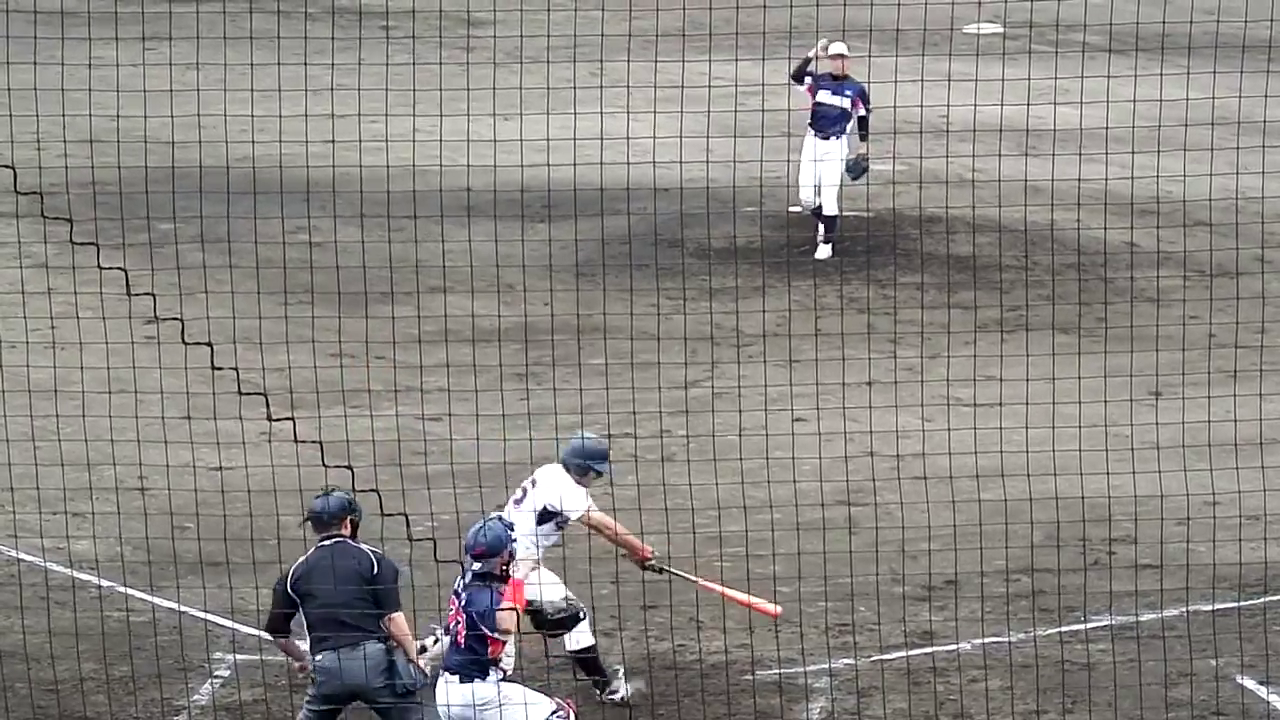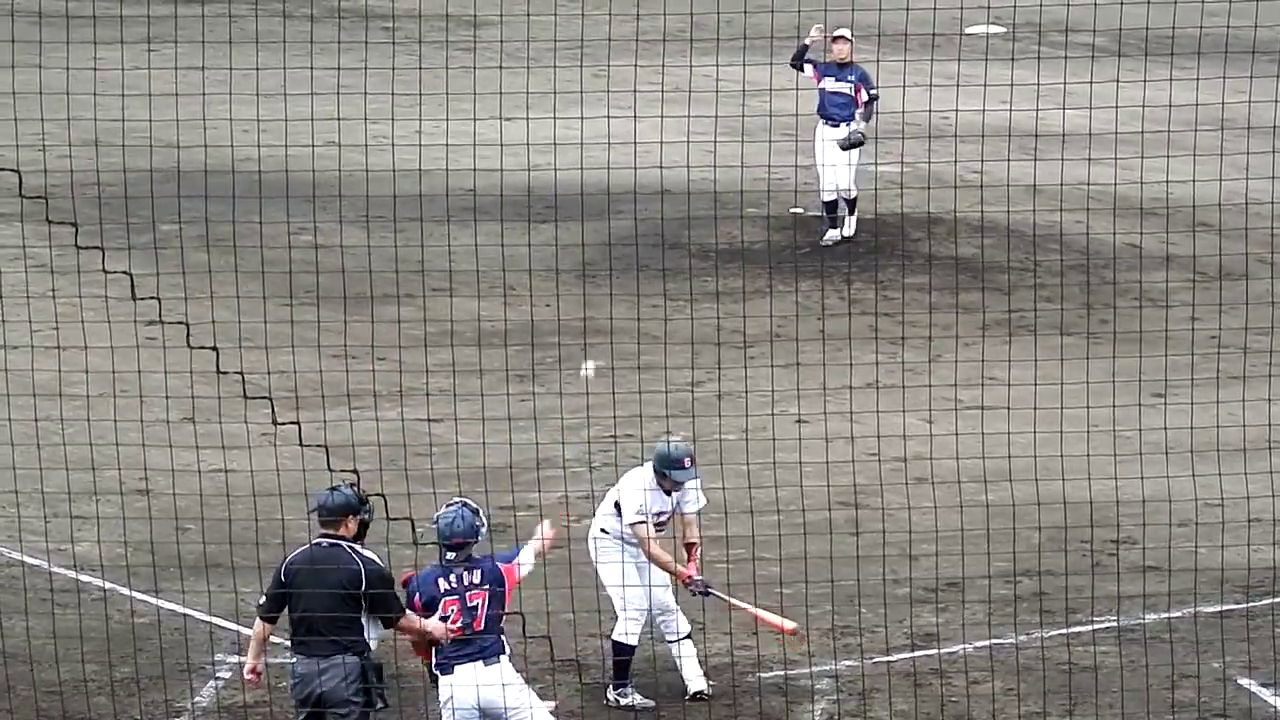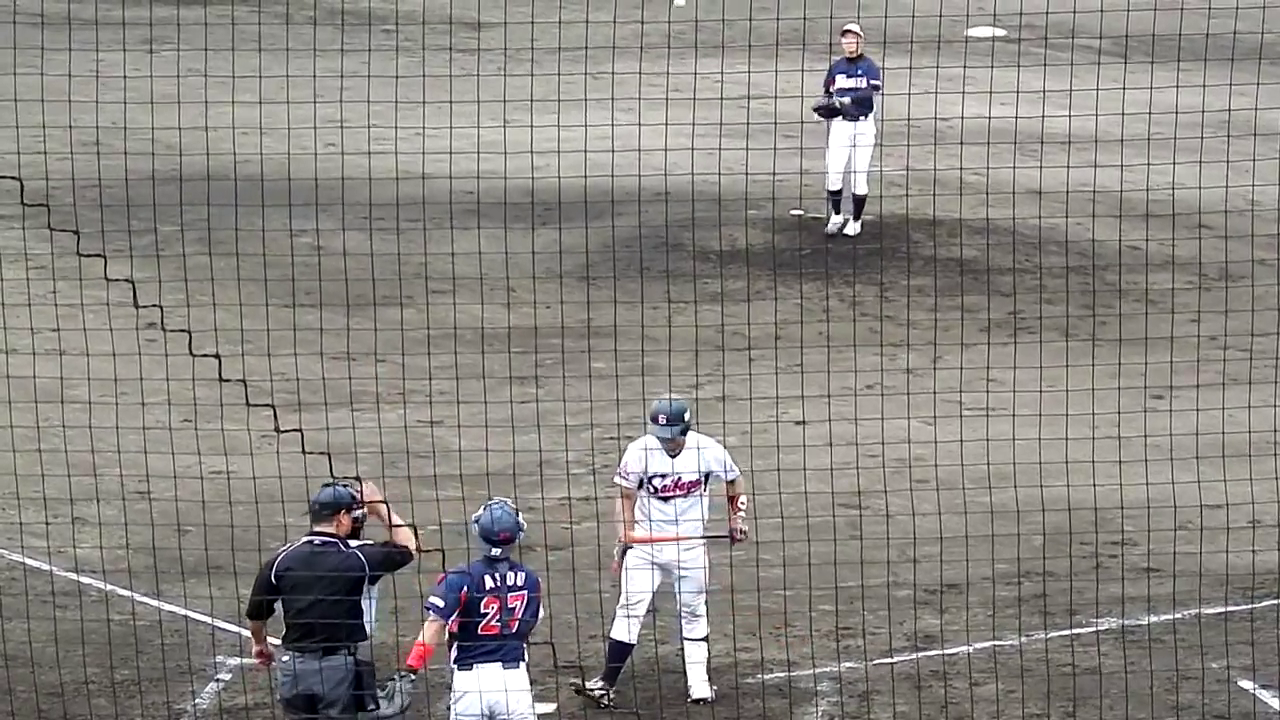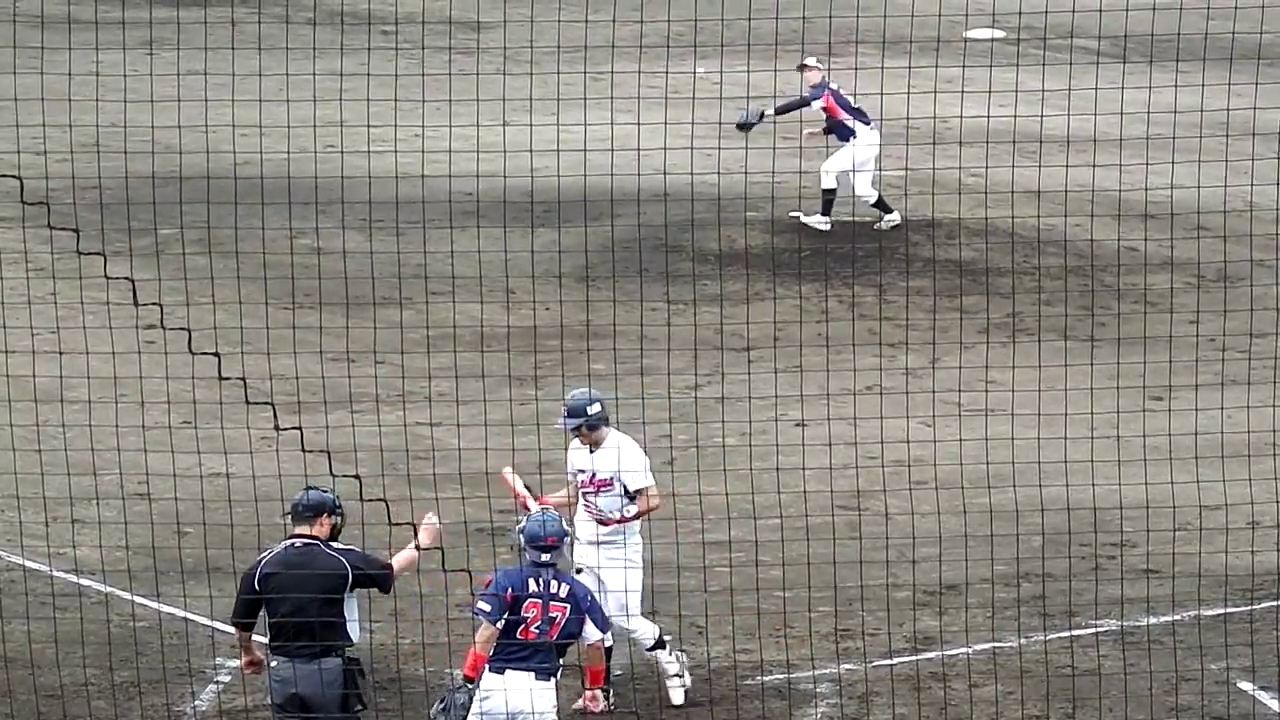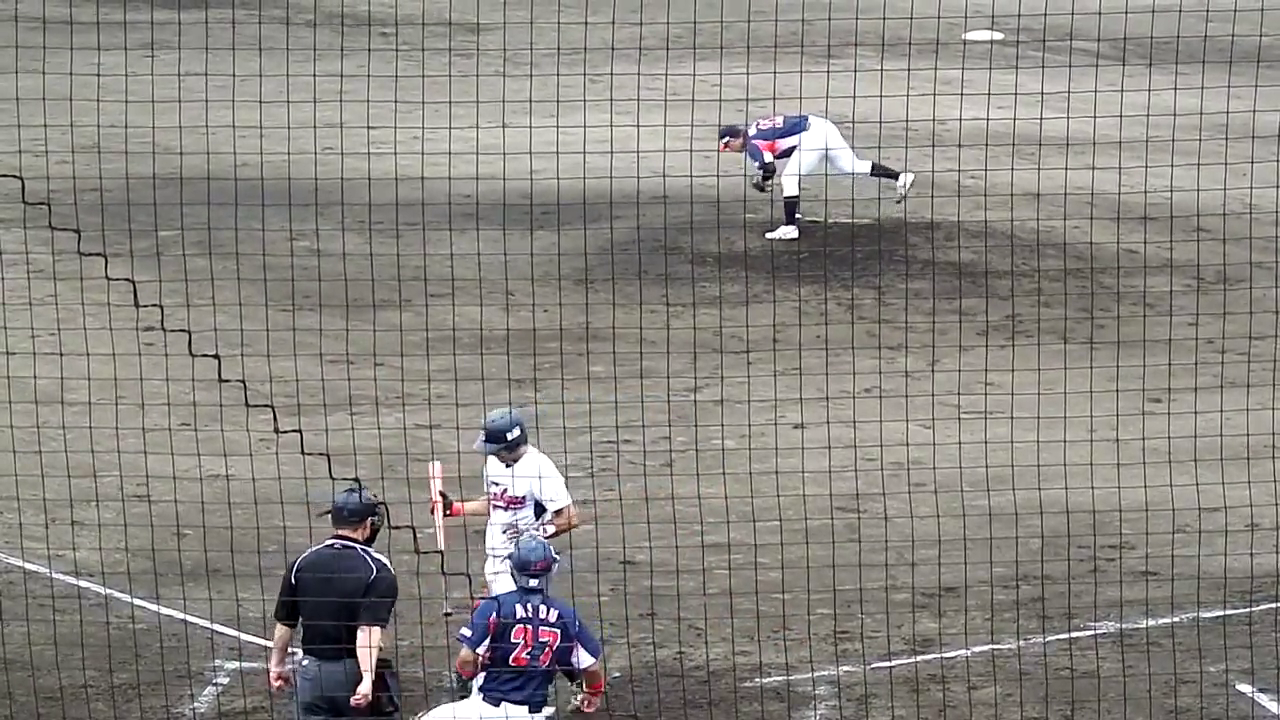
dt=0.5s
person 1, frame 1
left shoulder: (556, 475)
right shoulder: (560, 487)
left elbow: (603, 521)
right elbow: (601, 524)
left wrist: (636, 549)
right wrist: (640, 549)
right hip: (519, 561)
right knee: (573, 616)
right ankle: (607, 685)
person 1, frame 2
left shoulder: (686, 482)
right shoulder: (635, 487)
left elbow: (690, 528)
right elbow: (649, 547)
left wrist: (693, 567)
right wrist: (684, 575)
left hip: (639, 545)
right hip: (611, 544)
left knee: (667, 608)
right knee: (635, 610)
left ankle: (695, 680)
right ankle: (619, 689)
person 1, frame 3
left shoulder: (707, 450)
right shoulder: (638, 451)
left elbow: (735, 481)
right elbow: (626, 497)
left wrist: (739, 517)
right wrist: (623, 541)
left hip: (689, 545)
right hip: (645, 544)
left knee: (694, 611)
right knee: (629, 609)
left ankle: (699, 681)
right ankle: (606, 684)
person 1, frame 4
left shoulder: (625, 451)
right shoulder: (576, 450)
left elbow: (651, 501)
left wrist: (614, 518)
right wrist: (542, 502)
left hip: (619, 549)
right hip: (585, 547)
left knee: (625, 617)
left ankle: (672, 665)
right ankle: (601, 690)
person 1, frame 5
left shoulder: (538, 470)
right shoulder: (494, 462)
left elbow: (569, 517)
left wrist: (534, 534)
right wrist: (455, 508)
right hip: (497, 558)
right ankle: (574, 676)
person 2, frame 1
left shoulder: (298, 570)
right shoulder: (372, 559)
left elbow: (278, 630)
right elbow: (391, 617)
left wrist: (301, 658)
right wrist: (413, 656)
left hip: (327, 666)
right hip: (374, 660)
person 2, frame 2
left shoulder: (293, 561)
right shoulder: (364, 565)
left elbow: (266, 617)
right elbow: (396, 620)
left wrist: (254, 657)
right wrist: (429, 628)
left hip: (303, 668)
right hip: (346, 669)
person 2, frame 3
left shoulder: (282, 559)
right shoulder: (357, 557)
left elbow: (256, 614)
right elbow: (408, 547)
left wrist: (260, 643)
right wrist: (380, 506)
left hip: (294, 667)
right hip: (337, 668)
person 2, frame 4
left shoulder: (264, 565)
right shoulder: (343, 560)
left elbow: (242, 623)
right elbow: (392, 569)
left wrist: (248, 652)
right wrist: (421, 541)
left hip: (284, 673)
right hip: (330, 671)
person 2, frame 5
left shoulder: (303, 563)
right shoulder: (376, 568)
left elbow: (285, 623)
right elbow: (369, 630)
left wrist: (277, 662)
right wrist: (368, 678)
left hip: (313, 672)
right hip: (358, 672)
person 3, frame 1
left shoulder: (468, 580)
right shoulder: (485, 594)
right elbow: (506, 628)
right wrist: (519, 578)
left hip: (450, 688)
right hip: (479, 692)
person 3, frame 2
left shoulder: (420, 583)
right shoulder: (495, 570)
right elbow: (537, 547)
left wrist: (431, 662)
right wrist: (544, 533)
left hip: (453, 683)
right hip: (498, 675)
person 3, frame 3
left shoulder: (461, 579)
right shoulder: (529, 579)
left elbow: (434, 628)
left wrist: (409, 672)
left hip: (469, 679)
right hip: (514, 678)
person 3, frame 4
left shoulder: (506, 581)
right shoulder: (578, 592)
left elbow: (487, 634)
right elbow: (595, 645)
left wrist: (468, 680)
right wrist: (594, 686)
left hip: (498, 682)
right hip: (541, 689)
person 3, frame 5
left shoulder: (493, 607)
right shoulder: (567, 616)
left elbow: (467, 659)
right elbow: (592, 667)
left wrist: (464, 676)
right wrist: (594, 692)
person 4, frame 1
left shoulder: (856, 89)
right shoulder: (818, 80)
left elbow: (863, 118)
right elbow: (795, 75)
left wrist: (863, 148)
right wrist: (812, 55)
left hip: (836, 146)
right hip: (813, 142)
left knee: (828, 197)
right knee: (807, 197)
left ankle: (826, 243)
right ankle: (823, 223)
person 4, frame 2
left shoulder: (860, 74)
right shoulder: (823, 69)
left elbow: (870, 103)
right elbow: (795, 62)
left wrist: (863, 125)
right wrist: (809, 40)
left hip: (847, 131)
right hip: (824, 131)
left knee: (844, 183)
right knee: (826, 184)
left ankle: (851, 215)
right ankle: (833, 228)
person 4, frame 3
left shoulder: (870, 67)
right shoulder: (836, 66)
left elbow: (871, 91)
right elbow: (829, 92)
left wrist: (848, 99)
left hip: (864, 127)
right hip: (839, 125)
left knee: (859, 177)
right knee: (833, 174)
left ankle: (855, 220)
right ankle: (836, 215)
person 4, frame 4
left shoulder: (824, 90)
right shoulder: (825, 92)
left elbow: (800, 103)
left wrist: (771, 112)
right wrist: (822, 131)
left hip: (865, 139)
right hip: (861, 139)
left knee: (828, 169)
right knee: (862, 189)
left ankle: (824, 217)
right ankle: (891, 215)
person 4, frame 5
left shoulder: (752, 144)
right shoulder: (756, 128)
left elbow: (769, 170)
left wrist: (760, 181)
left hip: (812, 135)
right hip: (821, 125)
left knee: (789, 178)
right knee: (854, 166)
left ankle: (789, 227)
right ankle: (900, 177)
